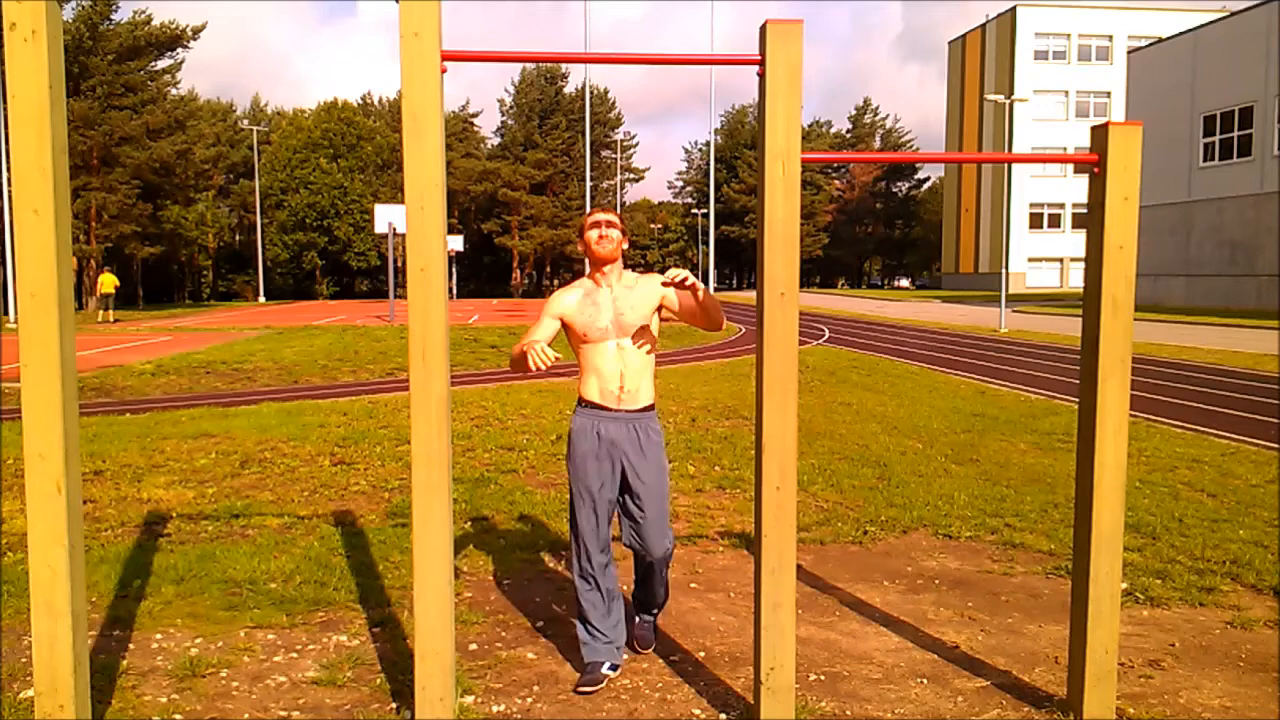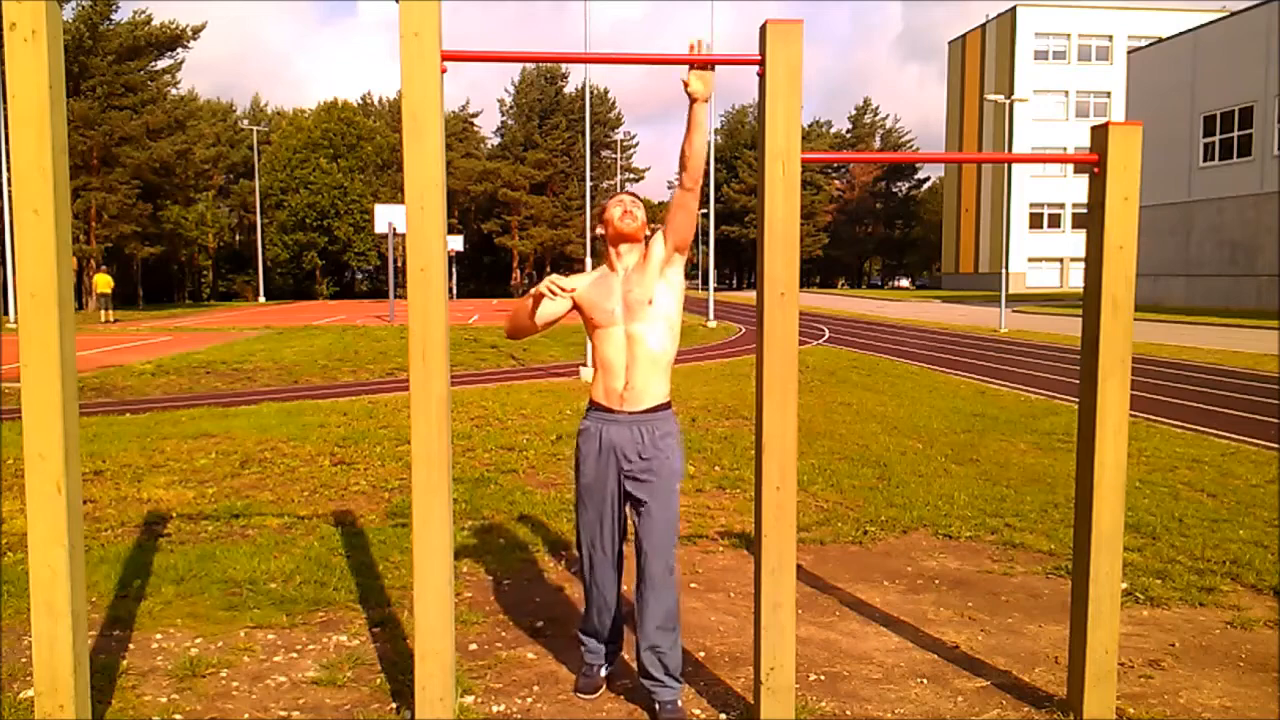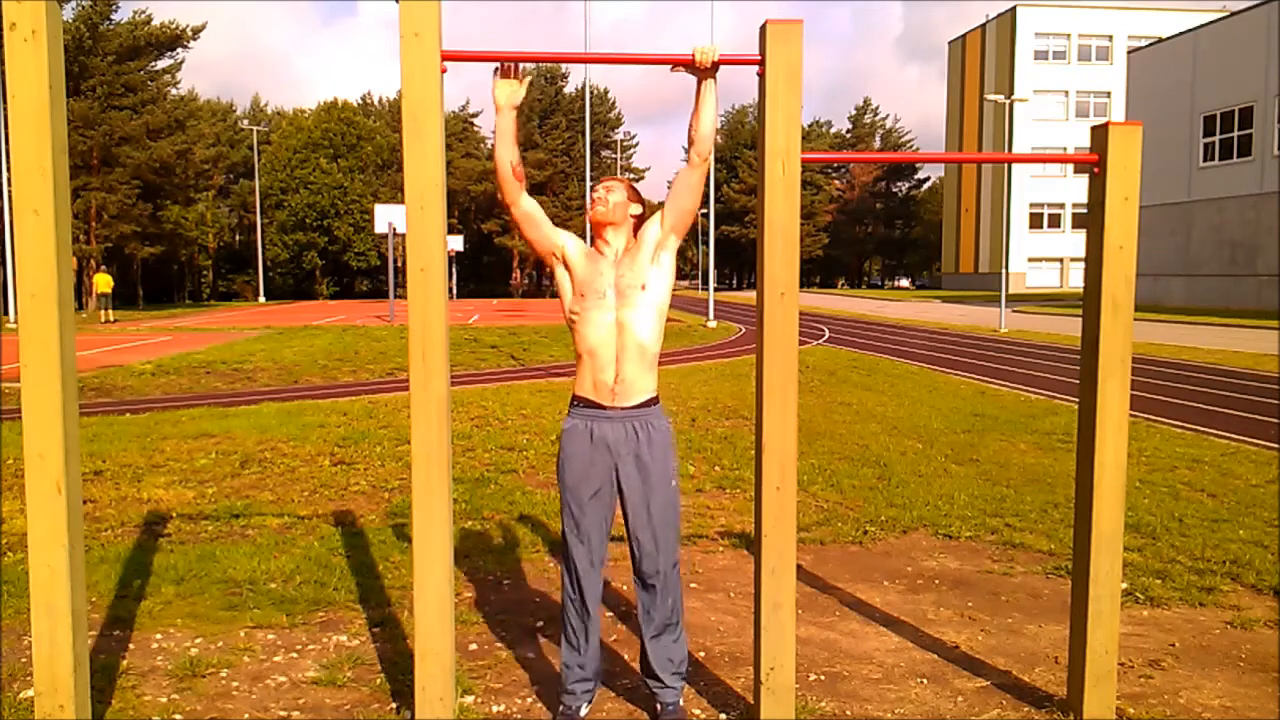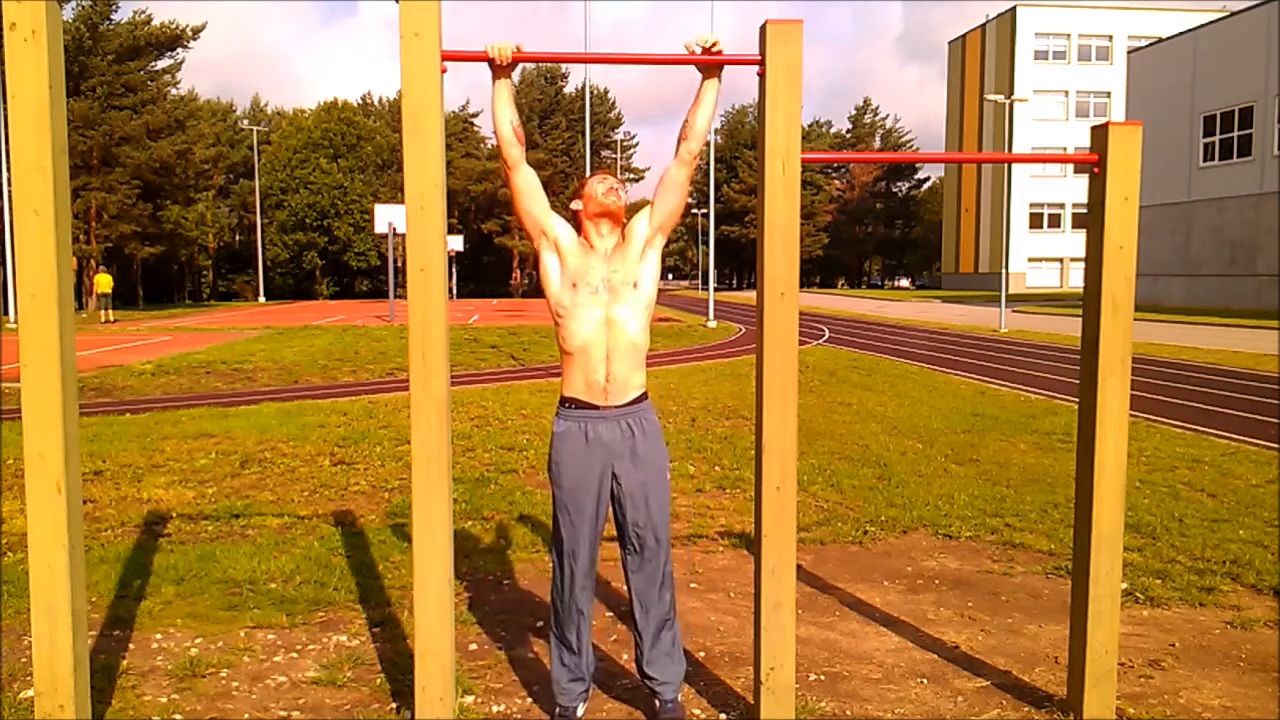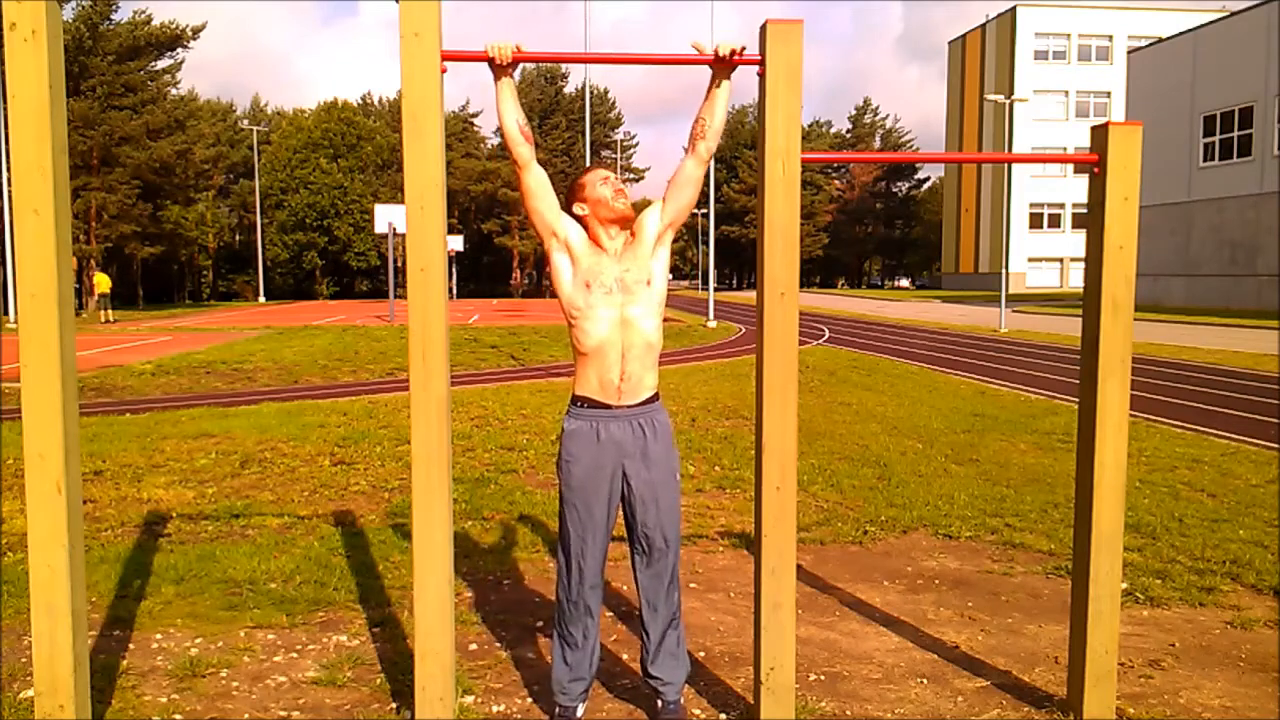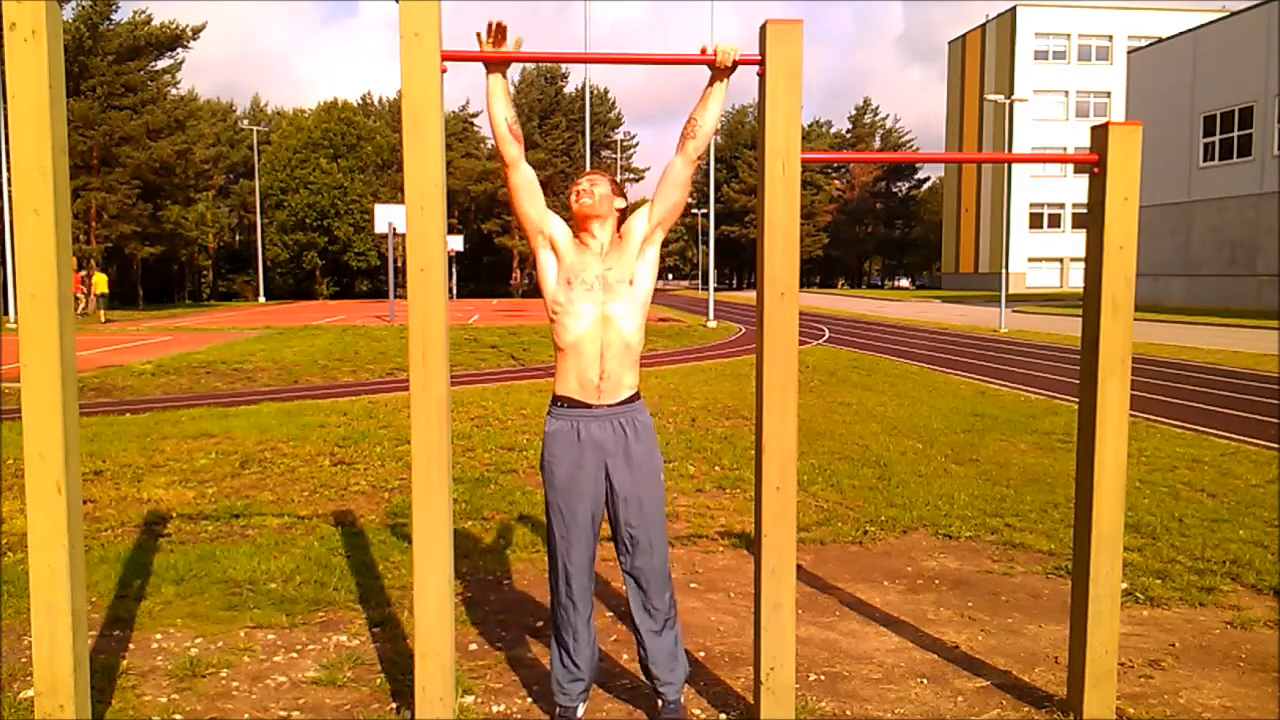
dt=0.7s
person 1, frame 1
left shoulder: (653, 286)
right shoulder: (567, 300)
left elbow: (714, 323)
right elbow: (517, 362)
left wrist: (699, 290)
right wrist: (528, 349)
left hip: (643, 426)
right hip: (591, 427)
left knee: (654, 543)
right knee: (593, 543)
left ankle: (644, 613)
right ankle: (602, 650)
person 1, frame 2
left shoulder: (669, 260)
right shoulder: (582, 286)
left elbow: (690, 181)
right elbow: (514, 329)
left wrist: (699, 104)
right wrist: (540, 293)
left hip: (656, 433)
right hip: (599, 430)
left knee: (657, 561)
right knee: (599, 556)
right ankle: (599, 655)
person 1, frame 3
left shoulder: (658, 245)
right shoulder: (567, 255)
left elbow: (697, 159)
right elbow: (513, 188)
left wrist: (706, 81)
right wrist: (506, 107)
left hip: (646, 426)
right hip: (584, 426)
left knee: (657, 561)
right knee: (582, 561)
person 1, frame 4
left shoulder: (646, 238)
right shoulder: (557, 242)
left elbow: (687, 154)
right elbow: (514, 155)
left wrist: (710, 78)
right wrist: (501, 78)
left hip: (637, 424)
right hip: (576, 427)
left knee: (651, 558)
right knee: (574, 564)
person 1, frame 5
left shoulder: (655, 235)
right shoulder: (566, 244)
left elbow: (699, 150)
right elbow: (524, 156)
left wrist: (720, 76)
right wrist: (503, 79)
left hip: (649, 423)
right hip: (587, 427)
left knee: (659, 558)
right knee: (580, 564)
person 1, frame 6
left shoulder: (643, 236)
right shoulder: (551, 241)
left elbow: (690, 151)
right elbow: (513, 155)
left wrist: (718, 80)
right wrist: (497, 75)
left hip: (630, 422)
right hip: (568, 425)
left knee: (648, 559)
right knee: (571, 564)
